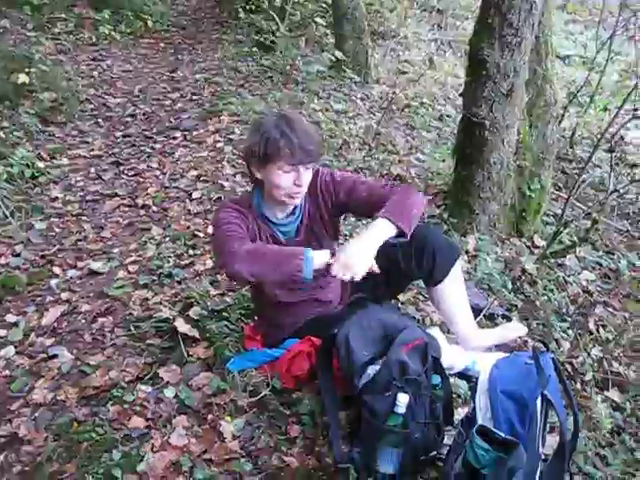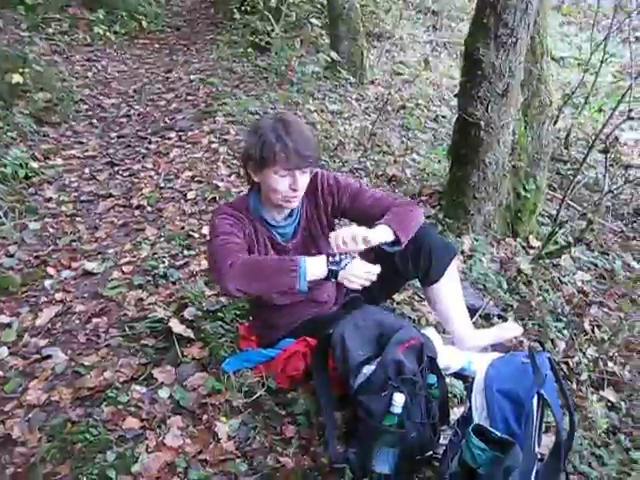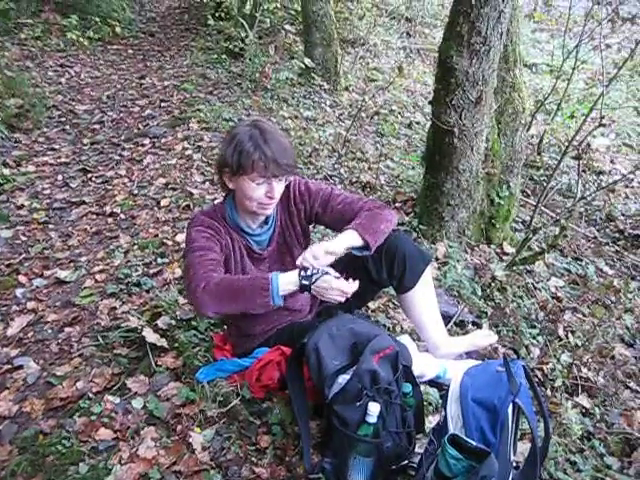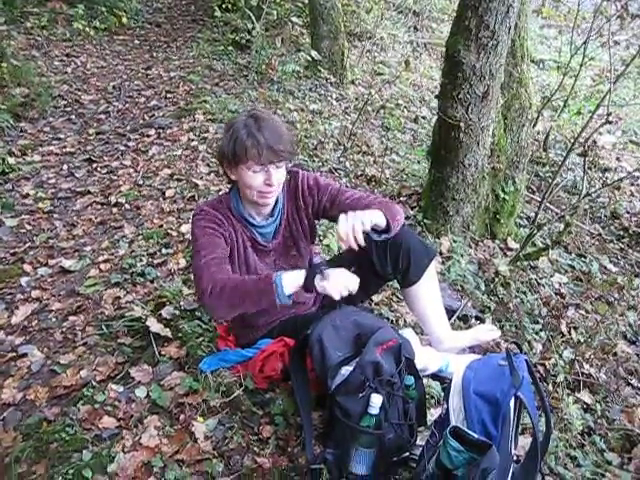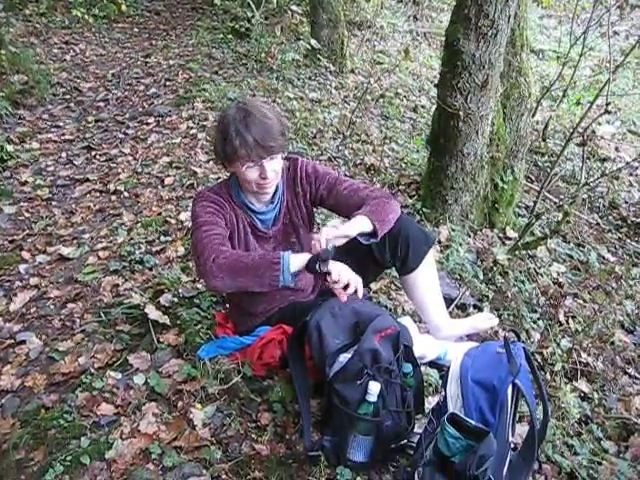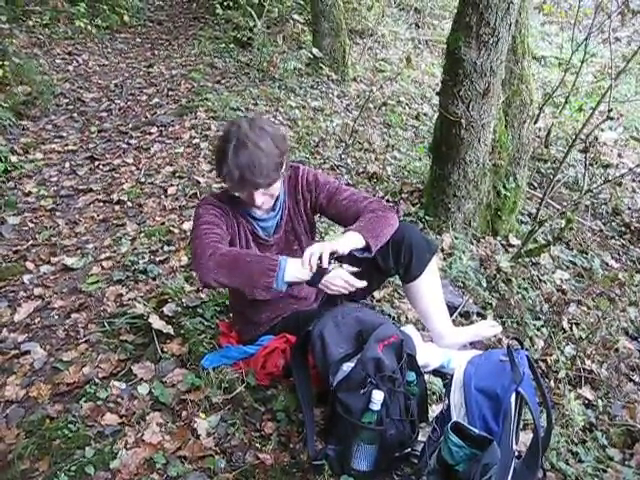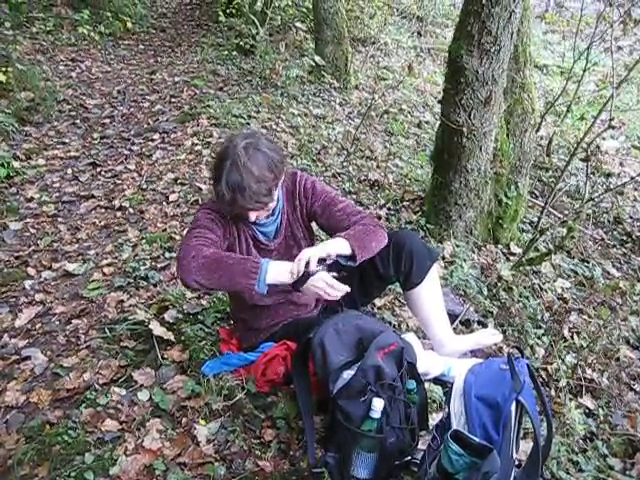
dt=0.5s
person 1, frame 1
left shoulder: (323, 186)
right shoulder: (235, 215)
left elbow: (409, 197)
right elbow: (238, 261)
left wrist: (370, 238)
right wrist: (331, 257)
left hip: (344, 292)
right hip: (297, 327)
left knee: (427, 240)
left ankle: (468, 338)
person 1, frame 2
left shoulder: (322, 187)
right shoulder: (232, 219)
left elbow: (408, 211)
right elbow: (230, 274)
left wrist: (369, 235)
right wrist: (328, 264)
left hip: (341, 293)
right hip: (293, 328)
left knee: (423, 239)
left ankle: (464, 339)
person 1, frame 3
left shoulder: (296, 194)
right shoulder: (208, 228)
left elbow: (380, 214)
right elbow: (204, 294)
left wrist: (331, 246)
right wrist: (301, 278)
left hip: (314, 301)
right hip: (267, 337)
left knee: (397, 246)
left ankle: (439, 346)
person 1, frame 4
left shoulder: (300, 187)
right shoulder: (212, 219)
left elbow: (389, 210)
right elbow: (214, 297)
left wrist: (367, 217)
right wrist: (305, 278)
left hip: (317, 294)
right hip: (270, 329)
left knee: (402, 241)
left ankle: (442, 340)
person 1, frame 5
left shoulder: (300, 174)
right shoulder: (213, 204)
left elbow: (384, 203)
right elbow: (214, 269)
left wrist: (349, 229)
right wrist: (309, 260)
left hip: (317, 281)
right hip: (269, 316)
left knee: (400, 229)
left ankle: (440, 327)
person 1, frame 6
left shoulder: (301, 181)
right shoulder: (216, 209)
left elbow: (382, 214)
right elbow: (209, 264)
left wrist: (340, 243)
right wrist: (307, 270)
left hip: (319, 291)
right hip: (273, 324)
left knee: (405, 237)
left ankle: (443, 335)
person 1, frame 7
left shoulder: (299, 187)
right shoulder: (216, 216)
left elbow: (373, 230)
right elbow: (191, 266)
left wrist: (330, 247)
right wrist: (290, 273)
left hip: (322, 293)
right hip: (276, 329)
left knee: (406, 244)
left ankle: (444, 343)
